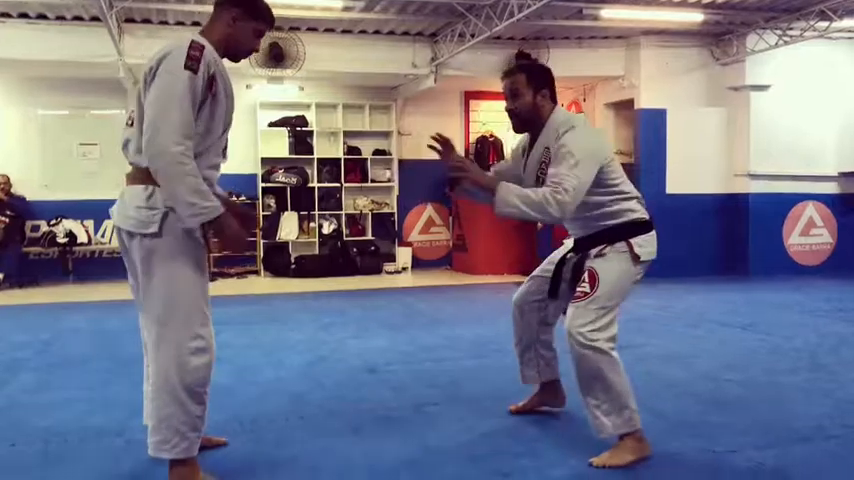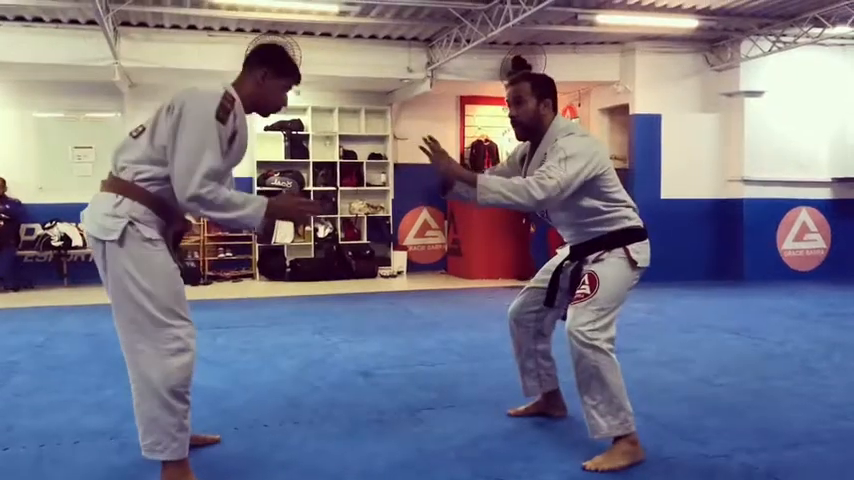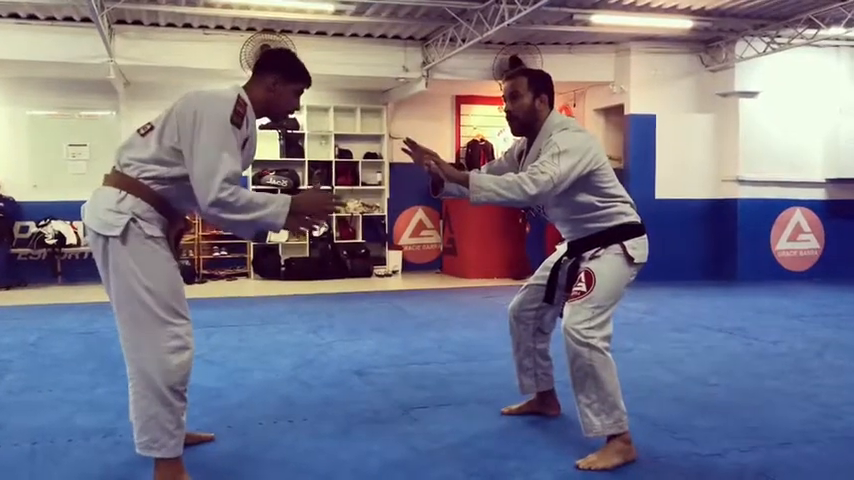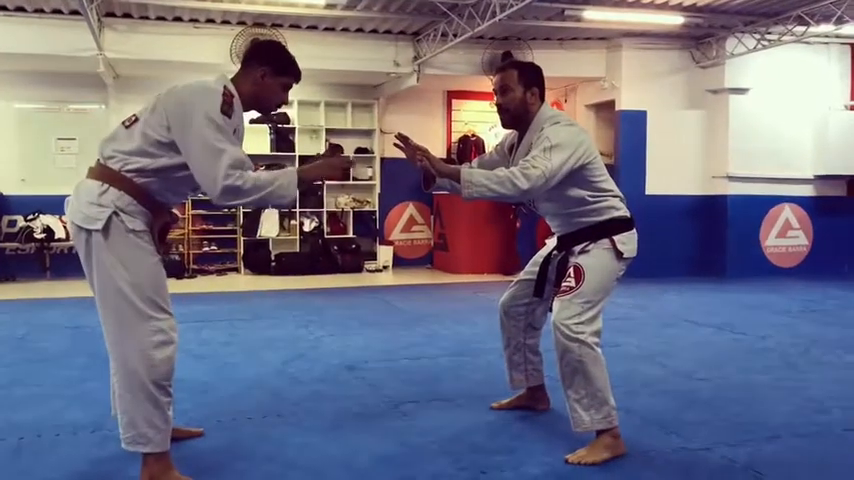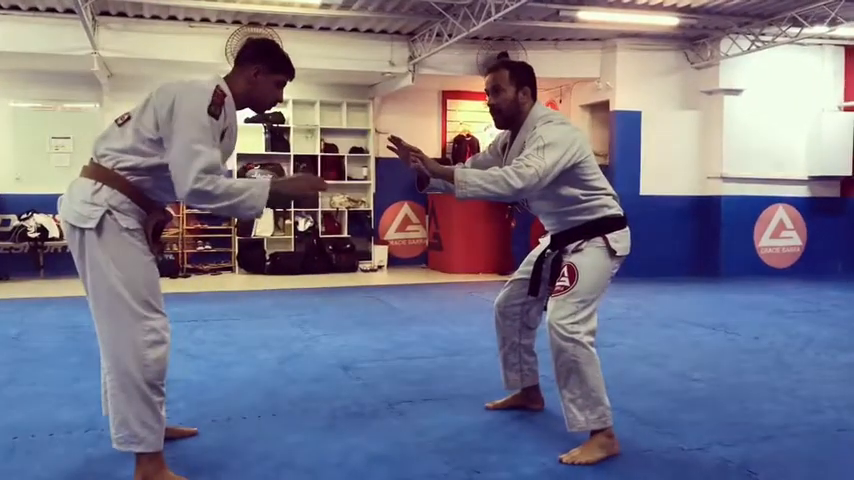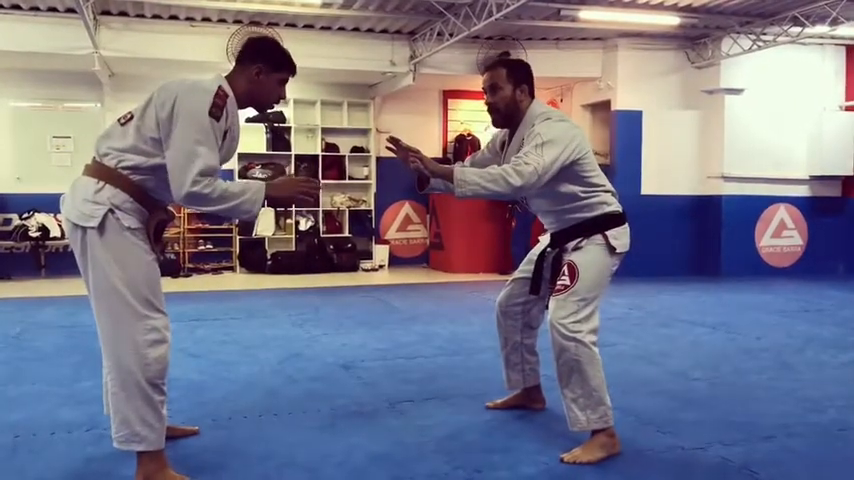
dt=0.5s
person 1, frame 1
left shoulder: (202, 67)
right shoulder: (191, 57)
right elbow: (165, 149)
left wrist: (219, 209)
right wrist: (216, 214)
left hip: (158, 209)
right hip: (159, 211)
left knee: (170, 334)
right knee: (185, 340)
left ankle: (177, 430)
person 1, frame 2
left shoulder: (228, 116)
right shoulder: (211, 105)
left elbow: (207, 191)
right elbow: (197, 191)
left wrist: (268, 210)
right wrist: (268, 208)
left hip: (137, 221)
right hip: (125, 220)
left knee: (158, 337)
right knee: (166, 342)
left ankle: (168, 432)
person 1, frame 3
left shoulder: (235, 115)
right shoulder: (223, 109)
left elbow: (214, 197)
right elbow: (218, 197)
left wrist: (281, 215)
right wrist: (289, 206)
left hip: (134, 216)
right hip: (127, 217)
left knee: (154, 335)
right knee: (164, 340)
left ankle: (163, 429)
person 1, frame 4
left shoulder: (221, 107)
right shoulder: (208, 101)
left elbow: (216, 183)
right elbow: (227, 184)
right wrist: (303, 176)
left hip: (122, 209)
right hip: (110, 210)
left knee: (139, 328)
right knee: (147, 333)
left ankle: (150, 424)
person 1, frame 5
left shoulder: (217, 107)
right shoulder: (201, 99)
left elbow: (192, 182)
right elbow: (199, 186)
right wrist: (275, 189)
left hip: (117, 209)
right hip: (103, 209)
left knee: (130, 330)
right knee: (139, 334)
left ankle: (142, 423)
person 1, frame 6
left shoulder: (220, 107)
right shoulder: (202, 98)
left elbow: (188, 183)
right elbow: (194, 188)
left wrist: (247, 195)
right wrist: (270, 190)
left hip: (119, 208)
right hip: (106, 208)
left knee: (130, 328)
right knee: (140, 333)
left ankle: (143, 422)
person 2, frame 1
left shoulder: (576, 137)
right shoulder: (533, 142)
left elbow: (560, 204)
right elbow: (499, 181)
left wrist: (489, 186)
right wrist: (461, 167)
left hip: (620, 242)
right hip: (584, 242)
left knee: (585, 330)
right knee: (528, 304)
left ankle: (632, 437)
right ankle: (549, 389)
person 2, frame 2
left shoulder: (575, 145)
right shoulder: (529, 151)
left elbow: (536, 191)
right elbow: (500, 184)
left wrist: (467, 178)
right wrist: (453, 177)
left hip: (617, 249)
right hip: (579, 249)
left knee: (585, 331)
right knee: (525, 314)
left ankle: (626, 440)
right ankle: (549, 397)
person 2, frame 3
left shoulder: (570, 140)
right shoulder: (527, 146)
left elbow: (531, 187)
right elbow: (489, 177)
left wrist: (457, 177)
right wrist: (440, 174)
left hip: (614, 245)
right hip: (577, 245)
left knee: (581, 329)
right knee: (525, 312)
left ankle: (619, 439)
right ankle: (544, 396)
person 2, frame 4
left shoulder: (561, 134)
right shoulder: (518, 139)
left elbow: (524, 182)
right elbow: (479, 171)
left wrist: (448, 171)
right wrist: (432, 169)
left hip: (603, 239)
right hip: (566, 239)
left knee: (571, 324)
right knee: (516, 307)
left ankle: (608, 434)
right ankle: (533, 391)
person 2, frame 5
left shoulder: (554, 132)
right shoulder: (511, 138)
left elbow: (518, 181)
right elbow: (473, 171)
left wrist: (442, 171)
right wrist: (426, 170)
left hip: (596, 238)
right hip: (560, 238)
left knee: (566, 325)
right knee: (511, 307)
left ankle: (602, 434)
right ankle: (528, 390)
person 2, frame 6
left shoulder: (552, 130)
right shoulder: (510, 135)
left elbow: (518, 179)
right elbow: (471, 170)
left wrist: (441, 170)
right wrist: (425, 170)
left hip: (596, 235)
right hip: (560, 236)
left knee: (568, 323)
right knee: (513, 306)
left ankle: (603, 433)
right ankle: (529, 390)
